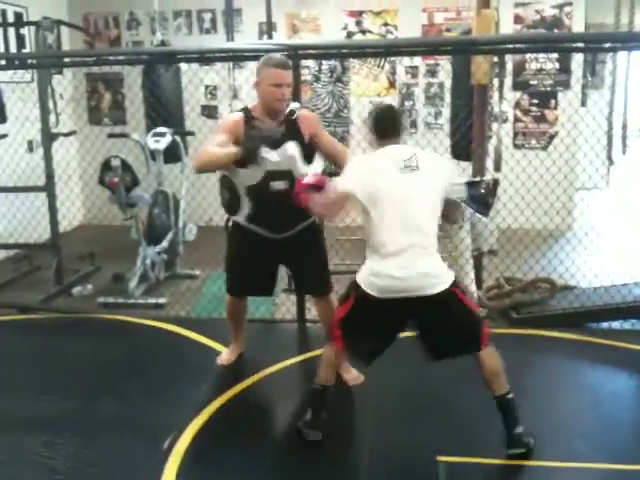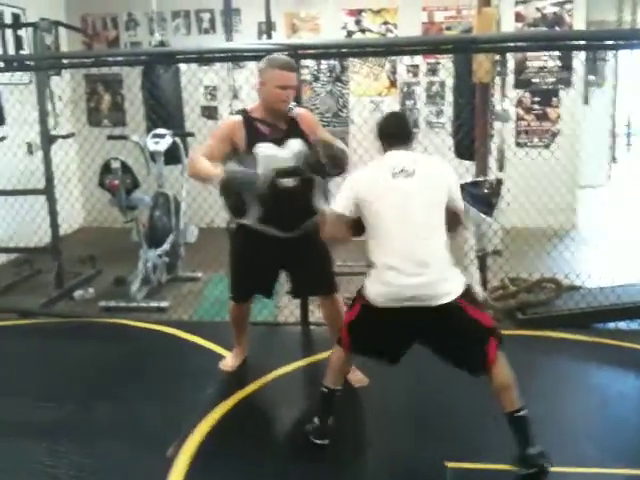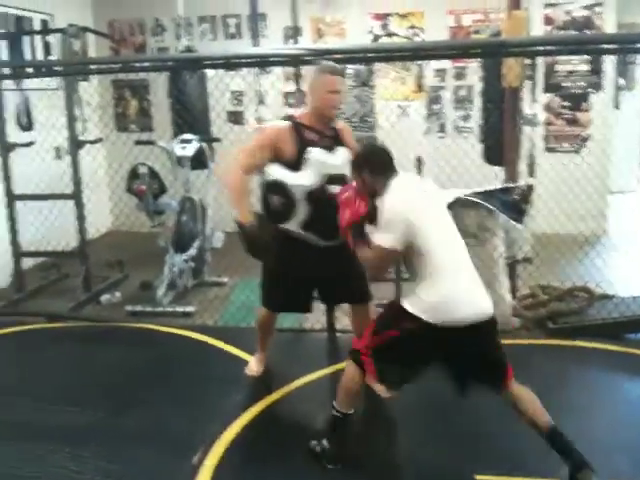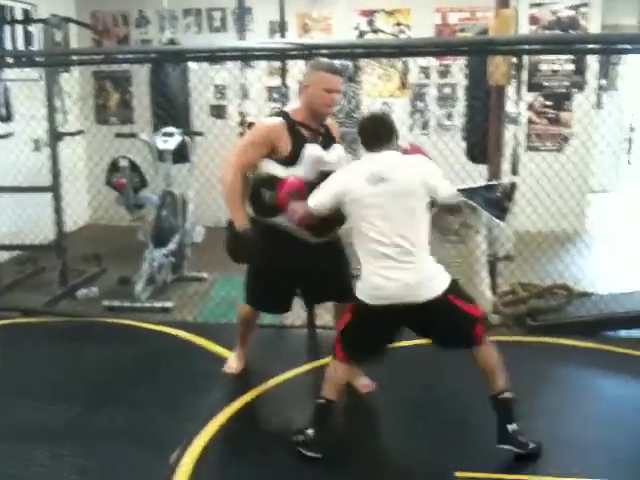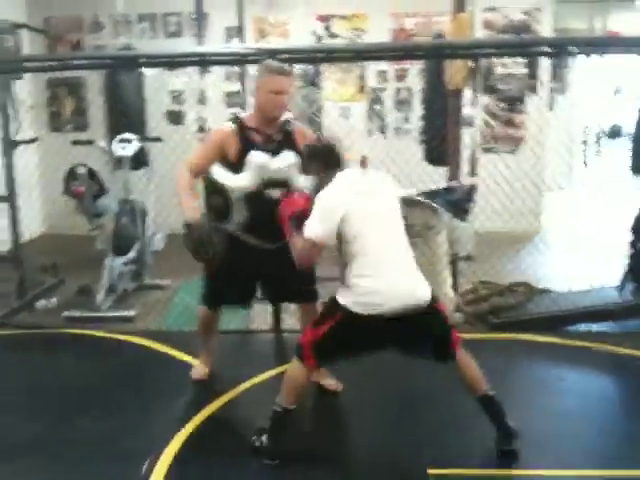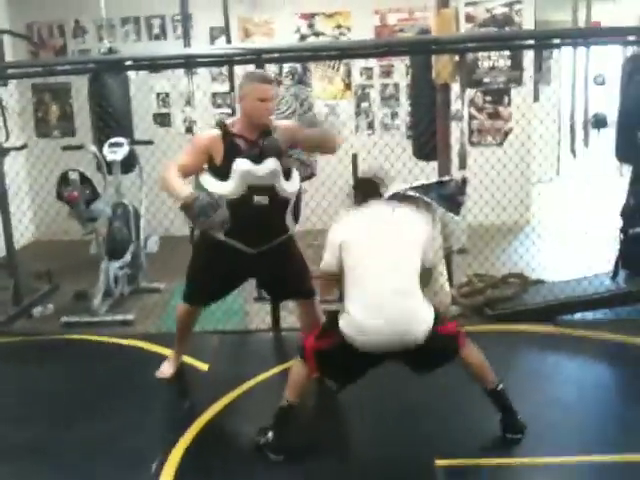
dt=0.2s
person 1, frame 1
left shoulder: (364, 166)
right shoulder: (437, 163)
left elbow: (324, 209)
right elbow: (449, 209)
left wrist: (305, 190)
left hip: (379, 283)
right hip: (432, 281)
left knee: (339, 338)
right knee: (480, 340)
left ankle: (315, 417)
right ankle: (513, 431)
person 1, frame 2
left shoulder: (360, 177)
right shoulder: (440, 168)
left elbow: (331, 234)
right elbow: (458, 224)
left hip: (387, 293)
right hip: (442, 289)
left knee: (347, 341)
right knee: (492, 354)
left ankle: (322, 420)
right ankle: (528, 447)
person 1, frame 3
left shoulder: (392, 204)
right shoulder: (422, 185)
left elbow: (376, 267)
left wrist: (352, 234)
left hip: (429, 311)
right hip: (474, 307)
left knee: (361, 356)
right knee: (505, 382)
left ankle: (331, 442)
person 1, frame 4
left shoulder: (345, 177)
right shoulder: (420, 166)
left elbow: (301, 217)
right elbow: (455, 205)
left wrist: (289, 201)
left hip: (377, 292)
right hip: (427, 286)
left knee: (345, 354)
right knee: (479, 337)
left ankle: (315, 434)
right ankle: (508, 428)
person 1, frame 5
left shoulder: (329, 196)
right shoulder: (383, 180)
left elbow: (304, 258)
left wrist: (290, 226)
left hip: (363, 301)
right hip: (413, 294)
left knee: (306, 354)
right knee: (454, 348)
left ankle: (272, 437)
right ankle: (503, 429)
person 1, frame 6
left shoulder: (344, 225)
right shoulder: (420, 218)
left elbow: (327, 285)
right elbow: (433, 269)
left hip: (360, 331)
right hip: (413, 327)
left knee: (311, 354)
right knee: (457, 340)
left ankle: (277, 435)
right ankle: (510, 418)
person 2, frame 1
left shoulder: (305, 119)
right shoulder: (237, 123)
left elbow: (337, 151)
right elbow: (203, 160)
left wrist: (349, 163)
right wrist: (240, 151)
left hip: (300, 229)
right hip: (252, 230)
left knee: (322, 293)
right knee: (237, 292)
left ankle: (339, 358)
right ankle: (237, 343)
person 2, frame 2
left shoulder: (303, 119)
right shoulder: (236, 125)
left elbow: (338, 155)
right elbow: (196, 162)
left wrist: (333, 150)
right wrist: (222, 174)
left hip: (303, 229)
right hip: (257, 232)
left knee: (329, 294)
right knee: (241, 297)
right ankle: (240, 349)
person 2, frame 3
left shoulder: (342, 132)
right shoulder: (280, 133)
right elbow: (238, 173)
right wrist: (247, 221)
left hip: (335, 239)
right hip: (292, 241)
left knee: (362, 302)
right knee: (273, 305)
right ankle: (261, 353)
person 2, frame 4
left shoulder: (330, 129)
right shoulder: (273, 129)
right elbow: (232, 171)
right wrist: (242, 225)
left hip: (322, 236)
right hip: (278, 237)
left knee: (344, 300)
right knee: (256, 303)
right ankle: (240, 351)
person 2, frame 5
left shoulder: (296, 133)
right shoulder: (226, 134)
right elbow: (187, 173)
right wrist: (194, 216)
left hip: (282, 238)
right hip: (237, 239)
left knee: (308, 301)
right knee: (213, 303)
left ankle: (316, 367)
right ankle: (205, 356)
person 2, frame 6
left shoulder: (283, 131)
right shoulder: (213, 140)
left elbow: (330, 144)
right elbow: (171, 173)
left wrist: (307, 135)
right wrist: (187, 197)
left hip: (274, 240)
right hip: (223, 241)
left knee: (306, 298)
right knee: (193, 301)
right ankle: (176, 355)
